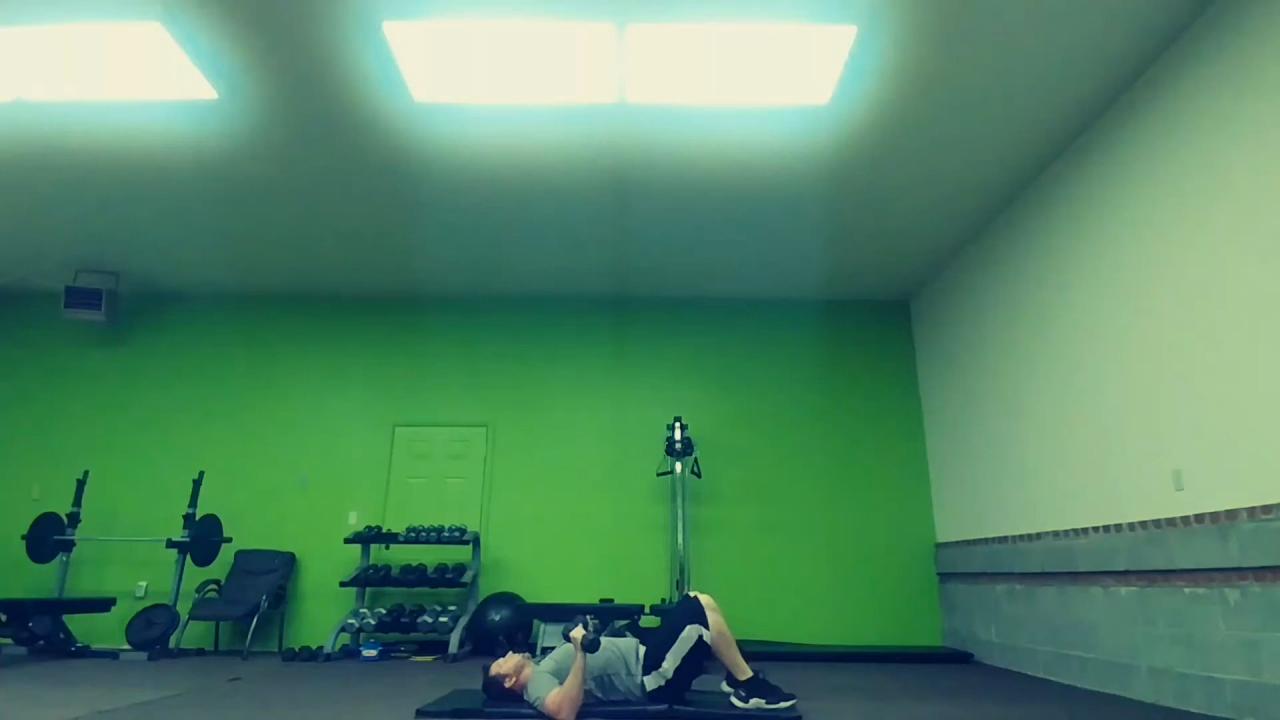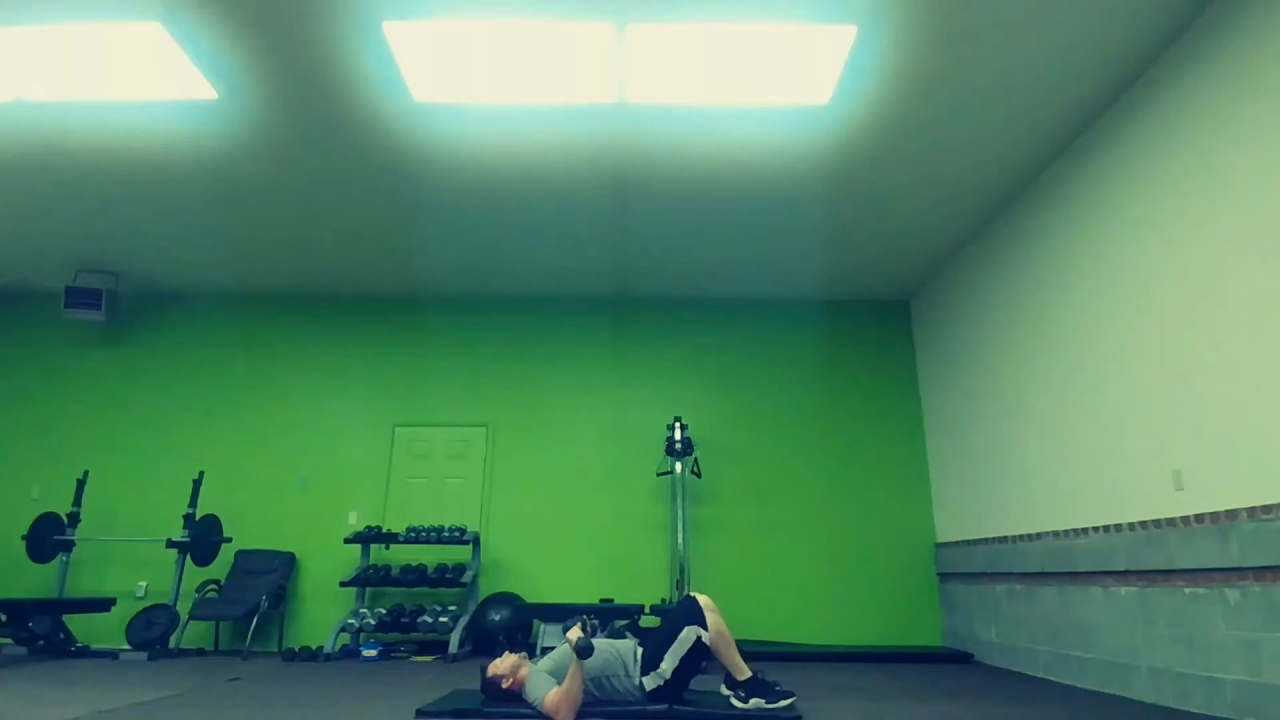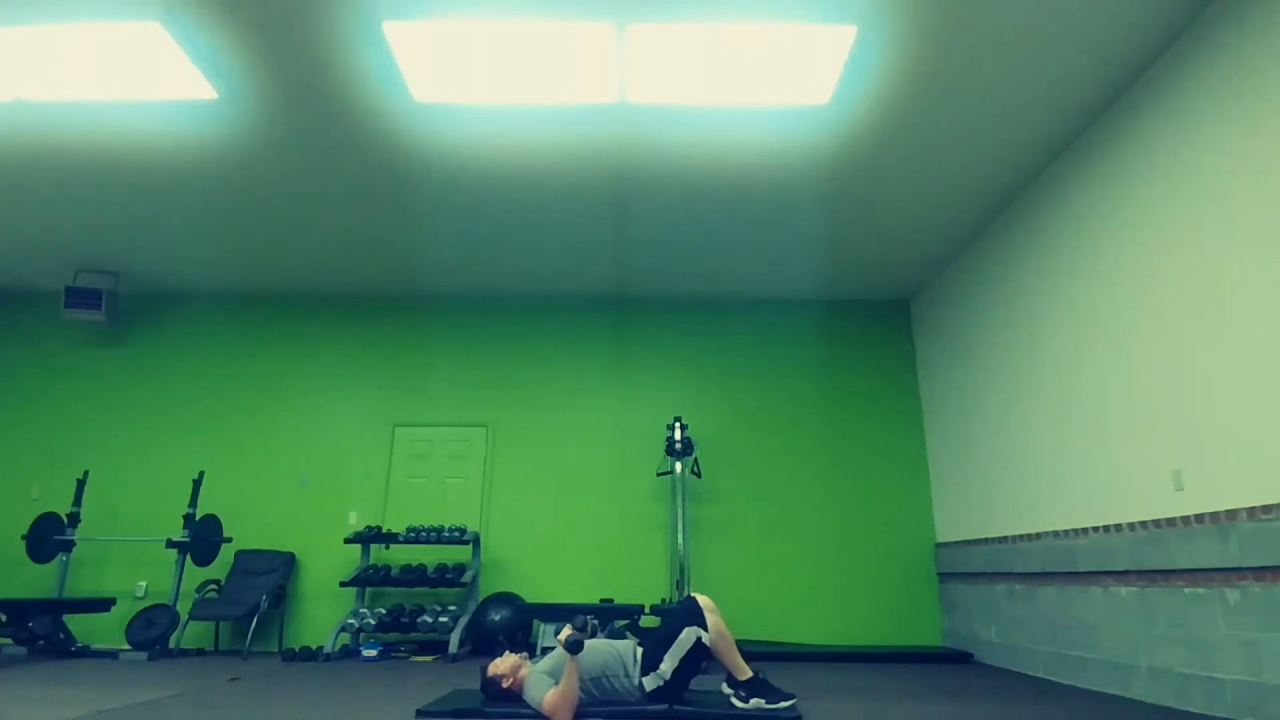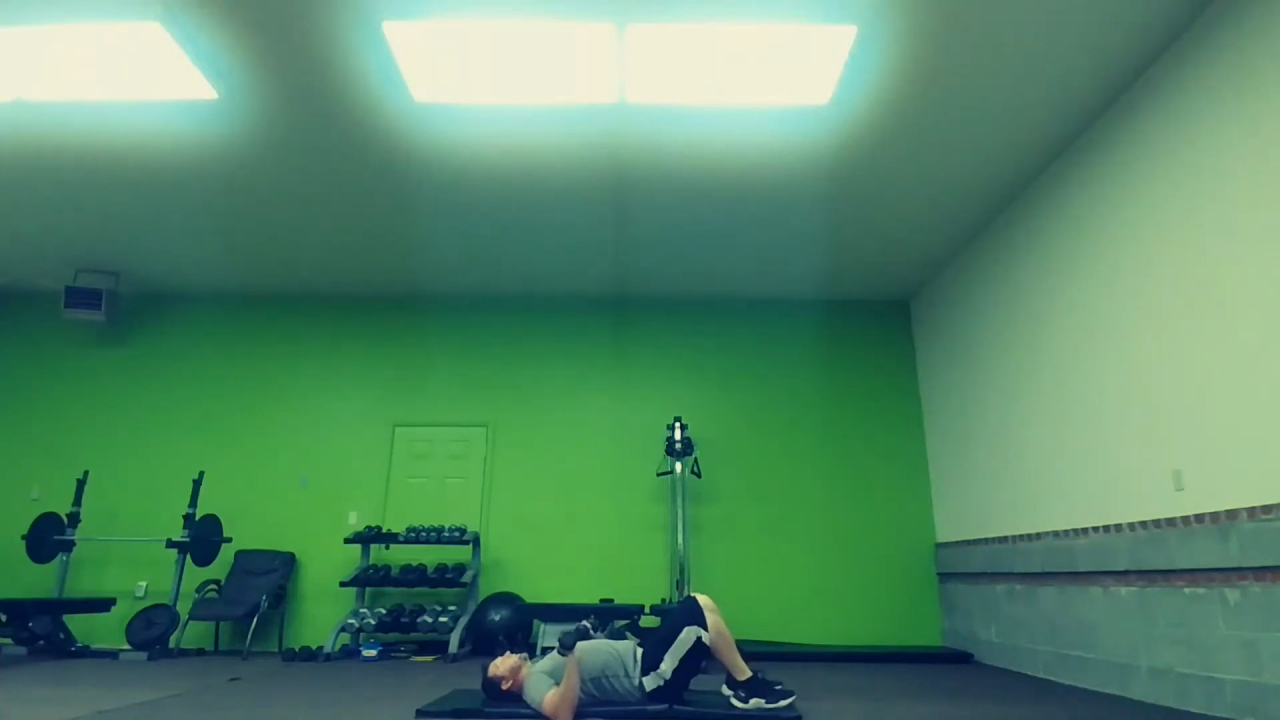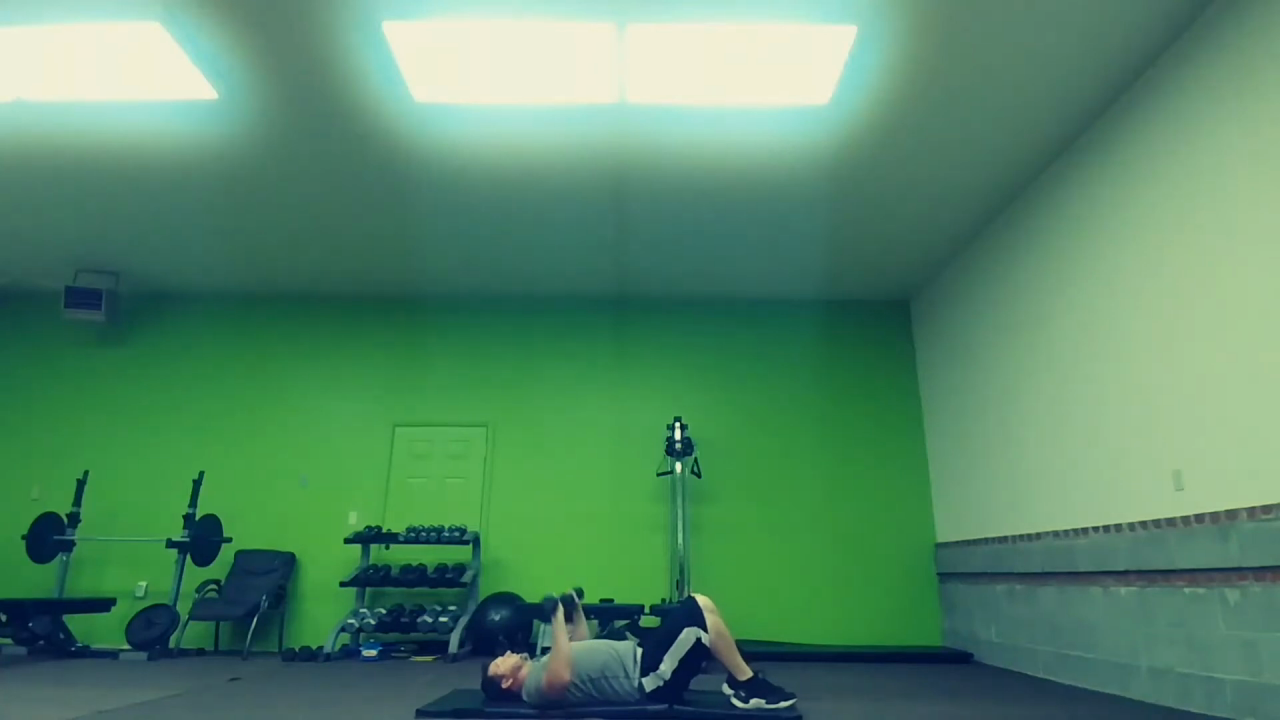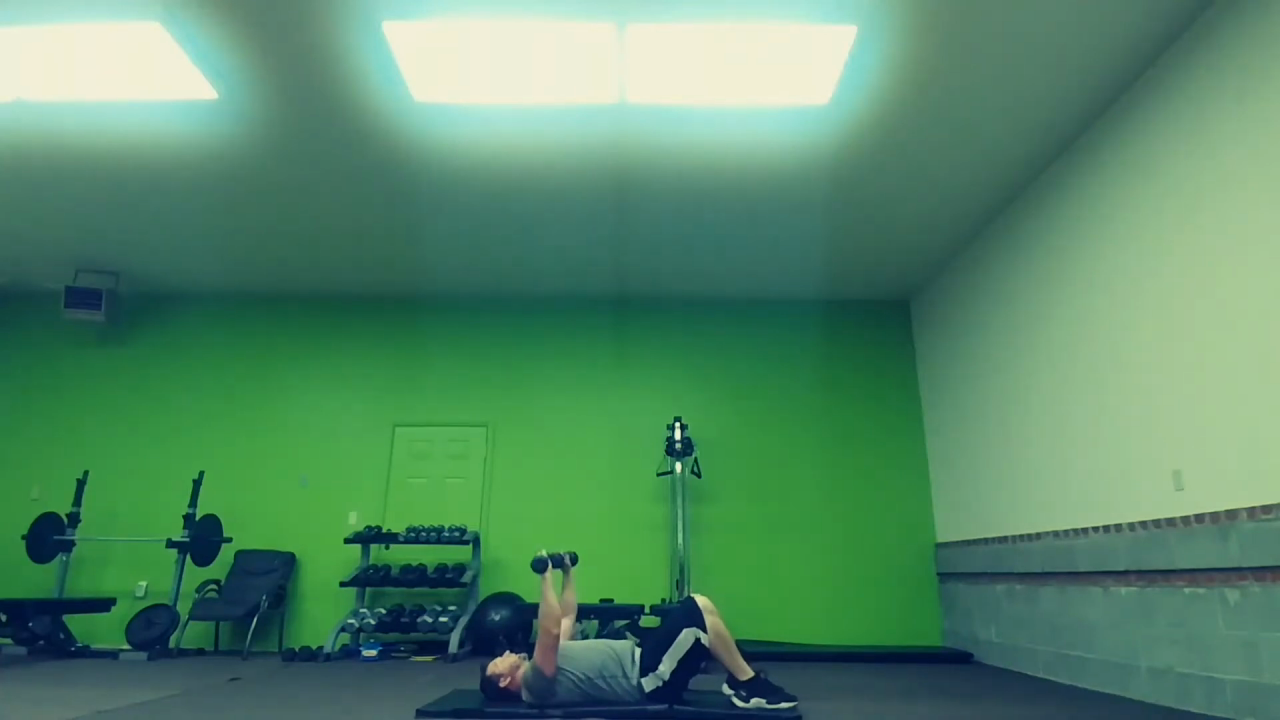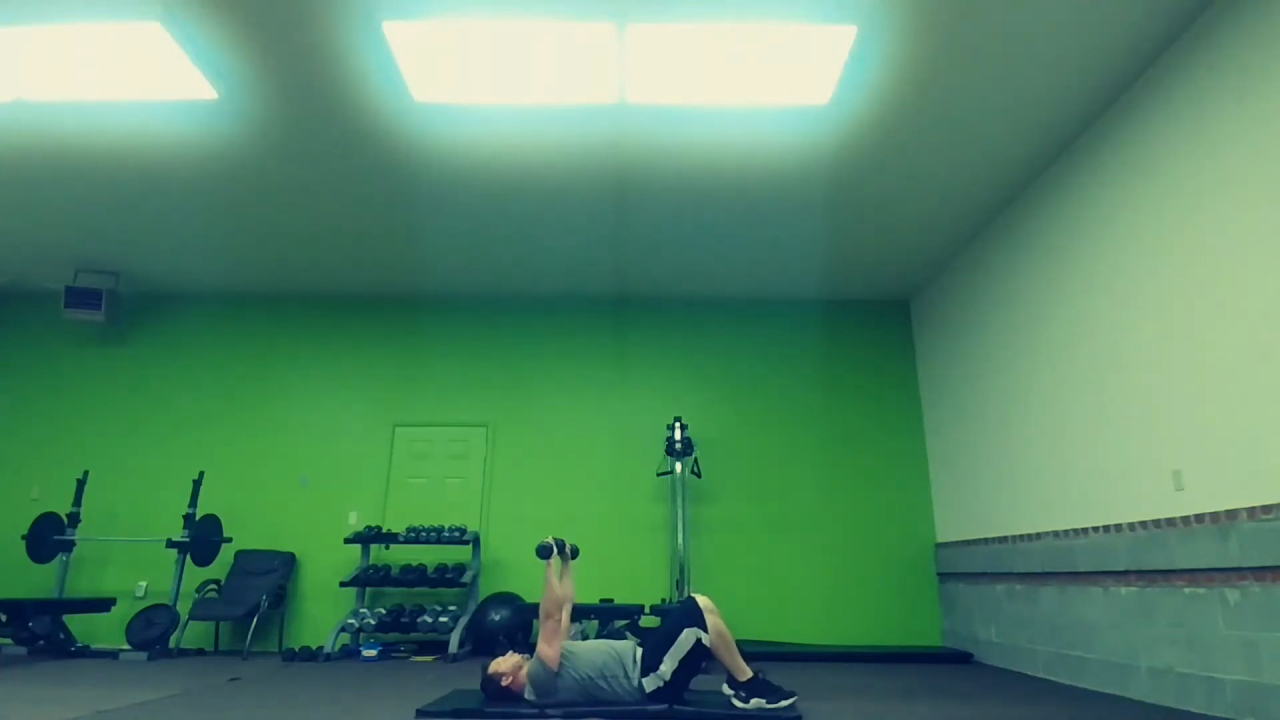
dt=0.3s
person 1, frame 1
left shoulder: (543, 670)
right shoulder: (536, 684)
left wrist: (582, 643)
right wrist: (581, 653)
left hip: (643, 657)
right hip: (650, 678)
left knee: (699, 602)
right knee: (701, 612)
left ankle: (738, 678)
right ankle: (749, 688)
person 1, frame 2
left shoulder: (541, 671)
right shoulder: (534, 683)
left wrist: (580, 641)
right wrist: (577, 655)
left hip: (642, 661)
right hip: (649, 679)
left knee: (698, 603)
right knee: (699, 613)
left ankle: (736, 680)
right ankle: (748, 687)
person 1, frame 3
left shoulder: (540, 670)
right shoulder: (533, 684)
right wrist: (571, 655)
left hip: (640, 657)
right hip: (648, 679)
left knee: (699, 605)
right knee: (700, 613)
left ankle: (739, 680)
right ankle: (749, 687)
person 1, frame 4
left shoulder: (542, 670)
right shoulder: (534, 684)
left wrist: (581, 639)
right wrist: (571, 657)
left hip: (641, 661)
right hip: (649, 679)
left knee: (699, 604)
right knee: (699, 613)
left ankle: (739, 681)
right ankle: (748, 688)
person 1, frame 5
left shoulder: (540, 669)
right shoulder: (534, 685)
left elbow: (579, 648)
right elbow: (563, 674)
left wrist: (576, 609)
right wrist: (557, 619)
left hip: (640, 660)
right hip: (648, 679)
left knee: (700, 605)
right knee: (699, 613)
left ankle: (741, 681)
right ankle: (748, 687)
person 1, frame 6
left shoulder: (543, 667)
right shoulder: (536, 684)
left elbow: (567, 618)
right elbow: (549, 631)
left wrist: (567, 573)
right wrist: (545, 578)
left hip: (641, 664)
right hip: (647, 679)
left knee: (697, 606)
right knee: (698, 612)
left ankle: (742, 681)
right ankle: (749, 686)
person 1, frame 7
left shoulder: (544, 669)
right shoulder: (540, 681)
left elbow: (564, 611)
right elbow: (551, 618)
left wrist: (567, 564)
right wrist: (550, 564)
left hip: (642, 663)
right hip: (648, 679)
left knee: (698, 605)
right knee: (700, 611)
left ankle: (742, 682)
right ankle: (748, 687)
